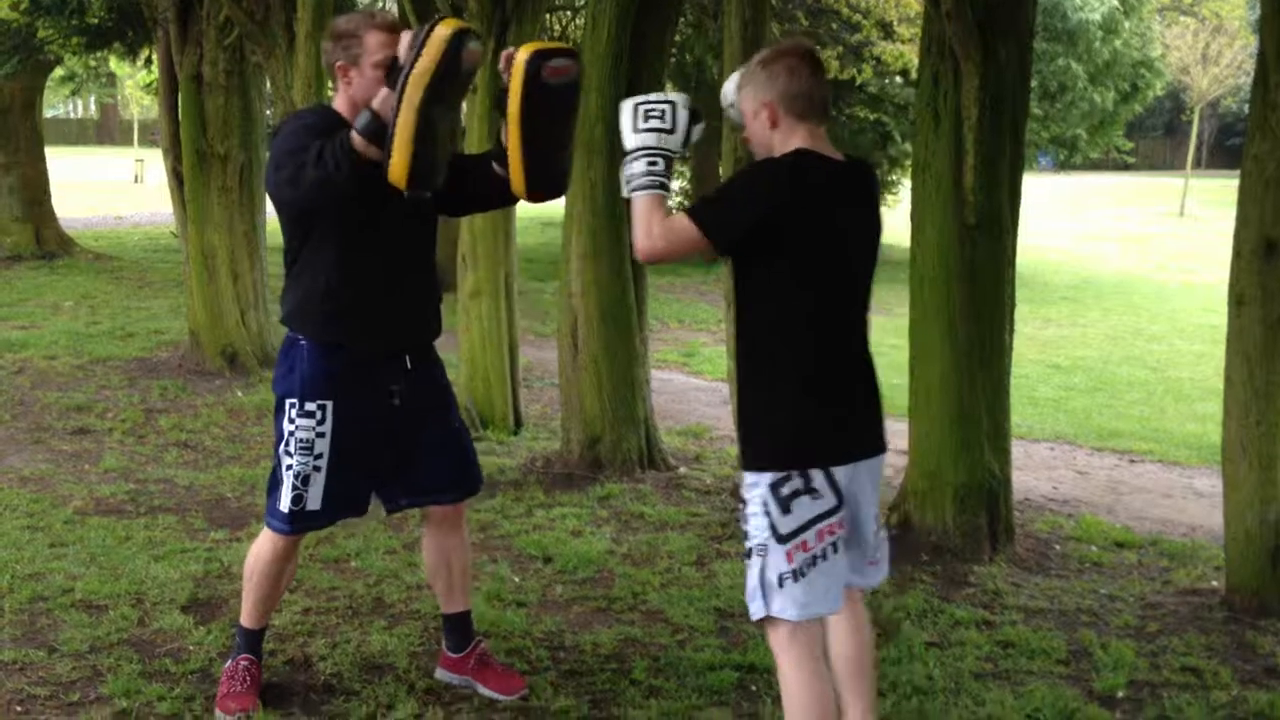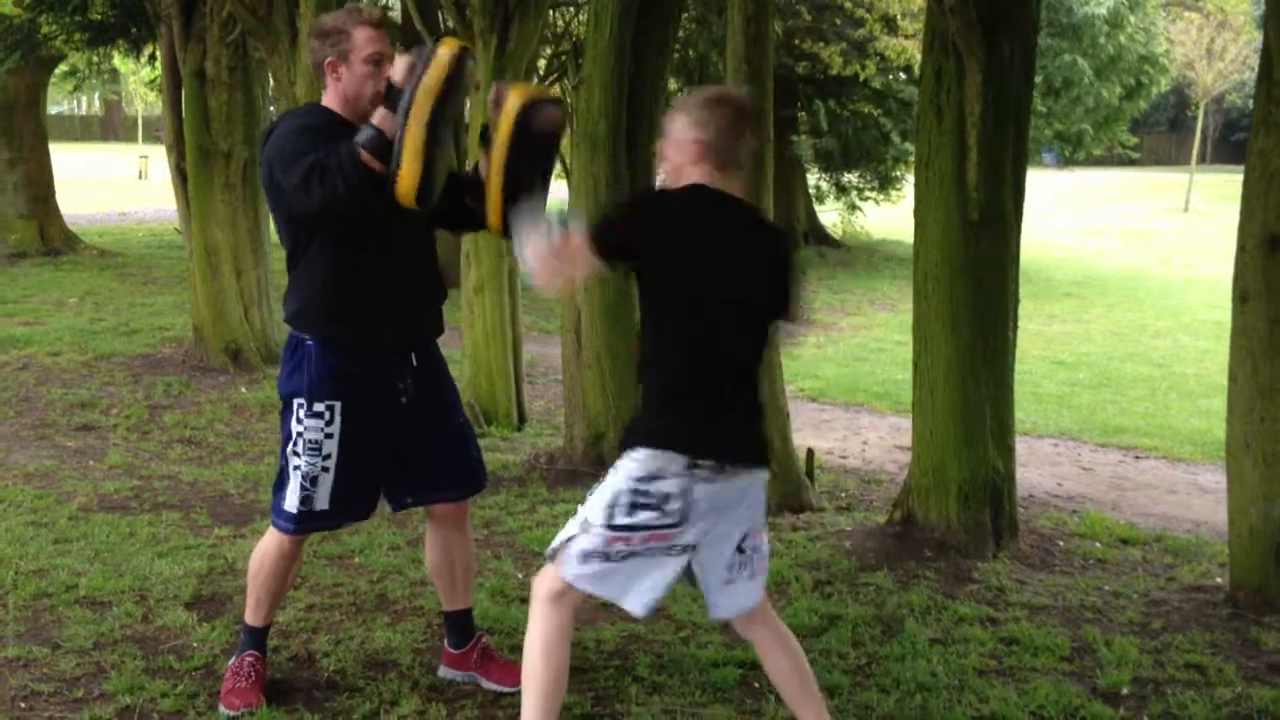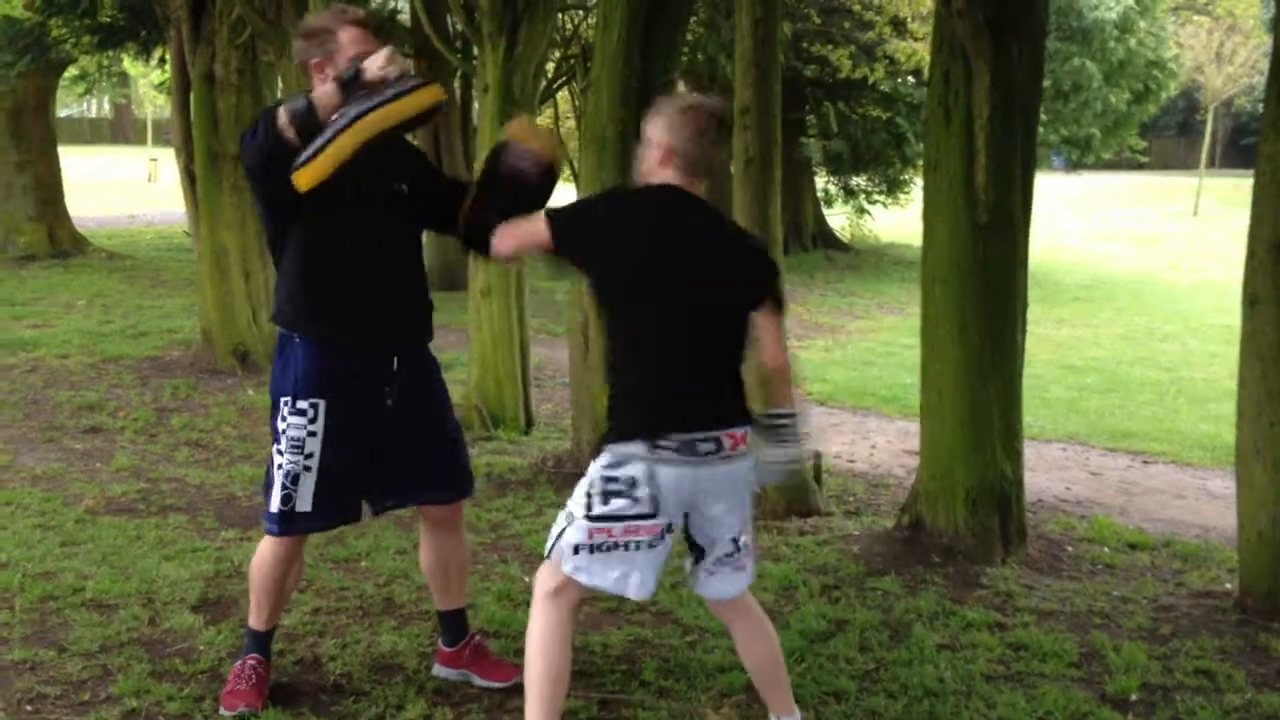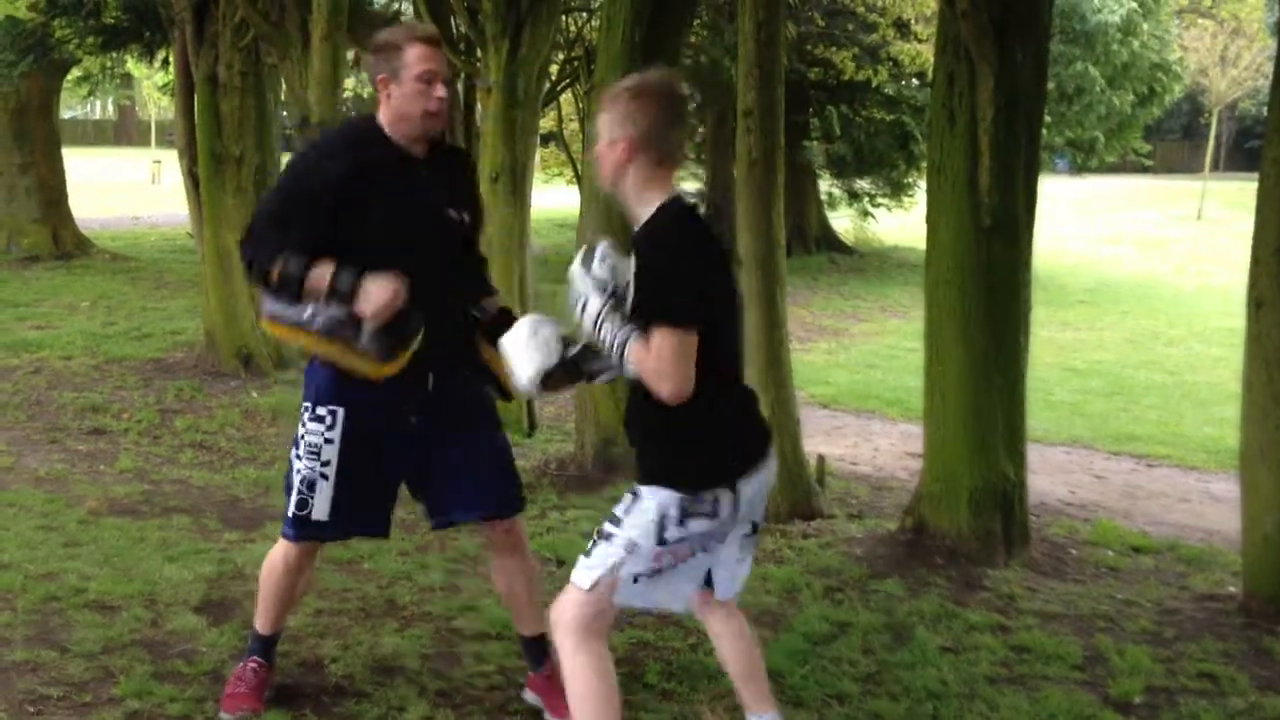
dt=0.5s
person 1, frame 1
right shoulder: (301, 138)
left elbow: (495, 183)
right elbow: (333, 178)
right wrist: (396, 94)
left hip: (409, 359)
right hip: (326, 363)
left knee: (446, 503)
right knee: (289, 522)
left ankle: (460, 651)
right ankle: (244, 659)
person 1, frame 2
left shoulder: (401, 141)
right shoulder: (296, 137)
left elbow: (469, 206)
right elbow: (331, 189)
right wrist: (395, 109)
left hip: (412, 356)
right hip: (331, 360)
left knee: (450, 500)
right knee: (294, 521)
left ankle: (462, 647)
right ankle: (249, 654)
person 1, frame 3
left shoulder: (392, 150)
right shoulder: (288, 141)
left elbow: (459, 213)
right elbow: (260, 150)
left wrist: (508, 175)
right wrist: (353, 81)
left hip: (402, 359)
right hip: (319, 362)
left knee: (442, 505)
right knee: (289, 524)
left ankle: (457, 645)
right ankle: (255, 659)
person 1, frame 4
left shoulder: (454, 169)
right shoulder: (338, 157)
right elbow: (262, 250)
left wrist: (507, 327)
right wrist: (353, 286)
left hip: (446, 379)
right hip: (355, 381)
left knee: (502, 524)
right knee: (304, 534)
right ankle: (257, 661)
person 2, frame 1
left shoulder: (770, 185)
right shoulder: (858, 183)
left elbow: (651, 242)
left wrist: (646, 153)
left hip: (791, 447)
right hip: (855, 437)
left knee: (789, 629)
right knee: (843, 598)
person 2, frame 2
left shoulder: (663, 213)
right shoulder: (767, 241)
left elbow: (555, 273)
left wrist: (540, 238)
left hip: (669, 462)
right hip: (739, 462)
left knee: (551, 595)
right knee: (750, 613)
person 2, frame 3
left shoulder: (613, 211)
right shoulder: (740, 245)
left elbow: (506, 243)
right elbow: (774, 359)
right wrist: (782, 427)
left hip: (646, 451)
right hip: (723, 449)
left knee: (552, 596)
right knee: (731, 599)
person 2, frame 4
left shoulder: (665, 242)
right shoulder: (677, 230)
left elbow: (672, 381)
left wrist: (601, 319)
left hip: (695, 480)
right hip: (740, 463)
left knee: (575, 619)
right knee: (712, 598)
